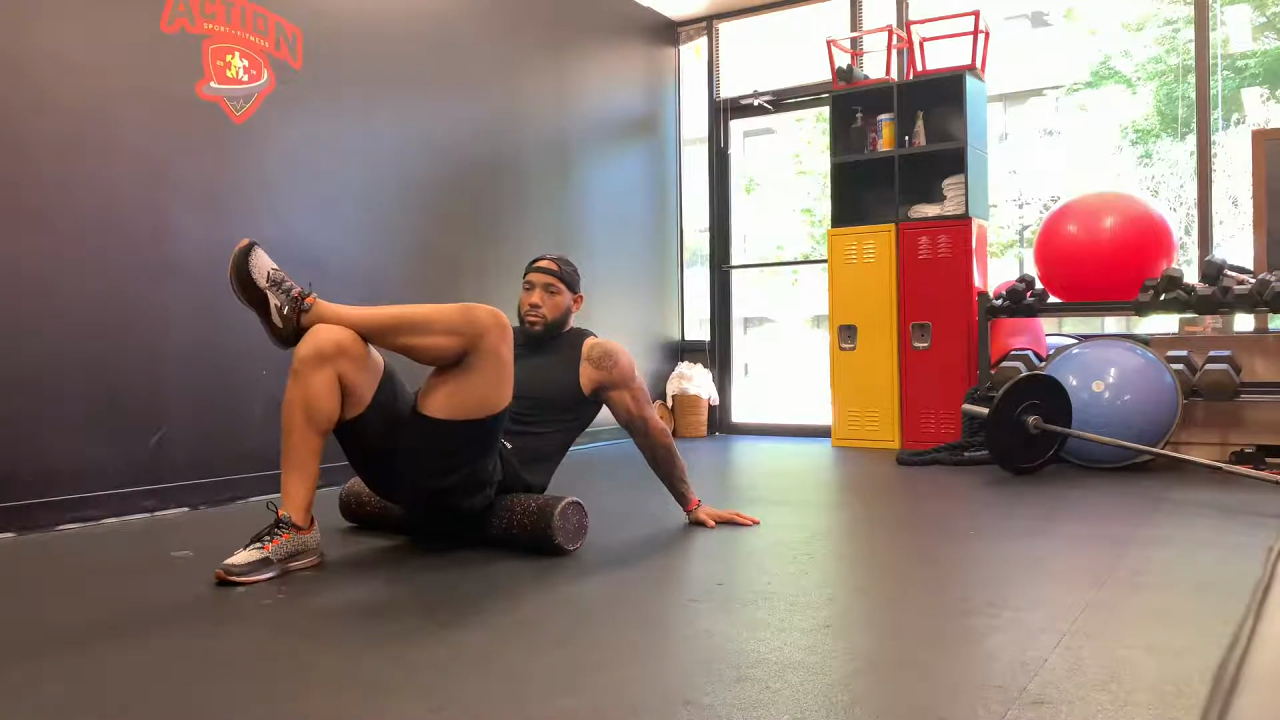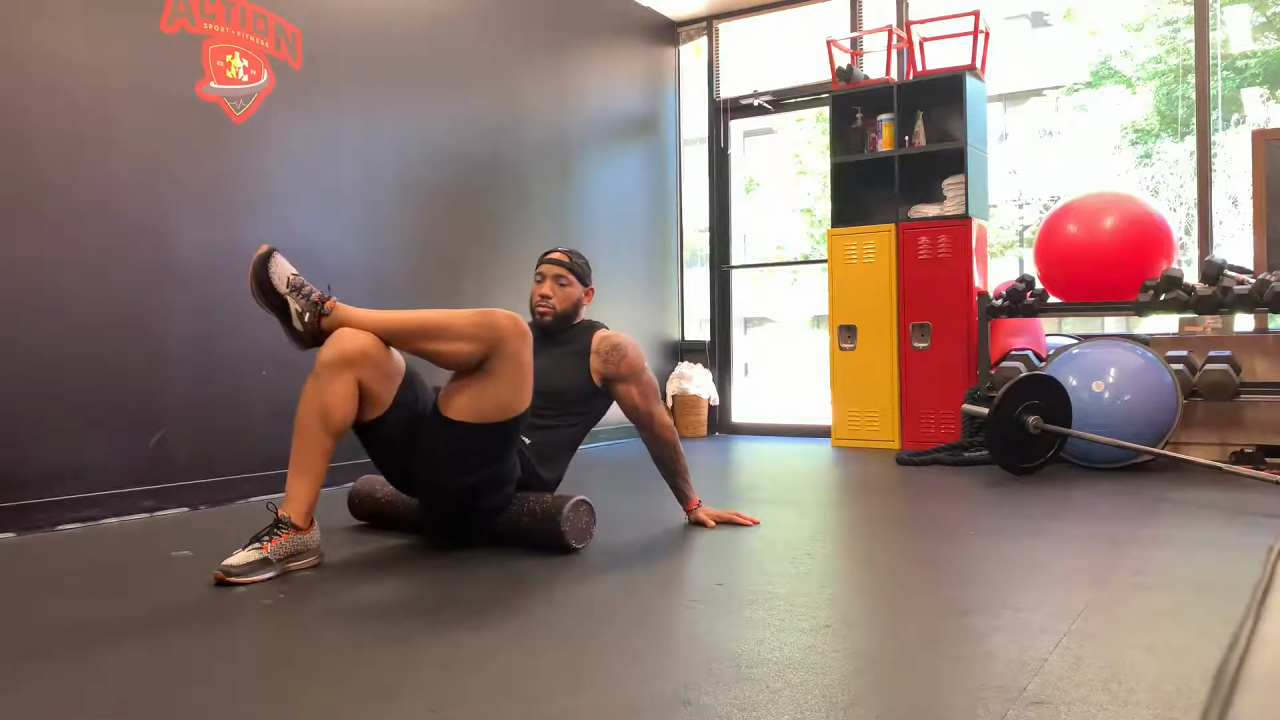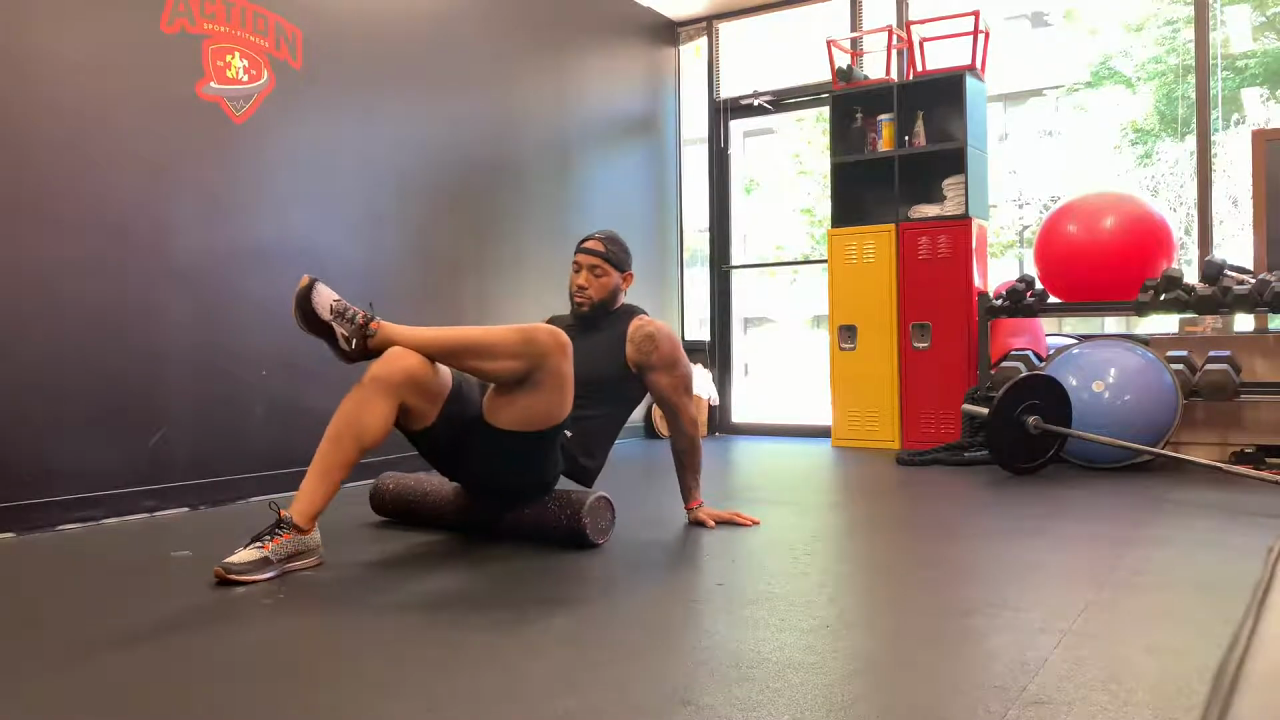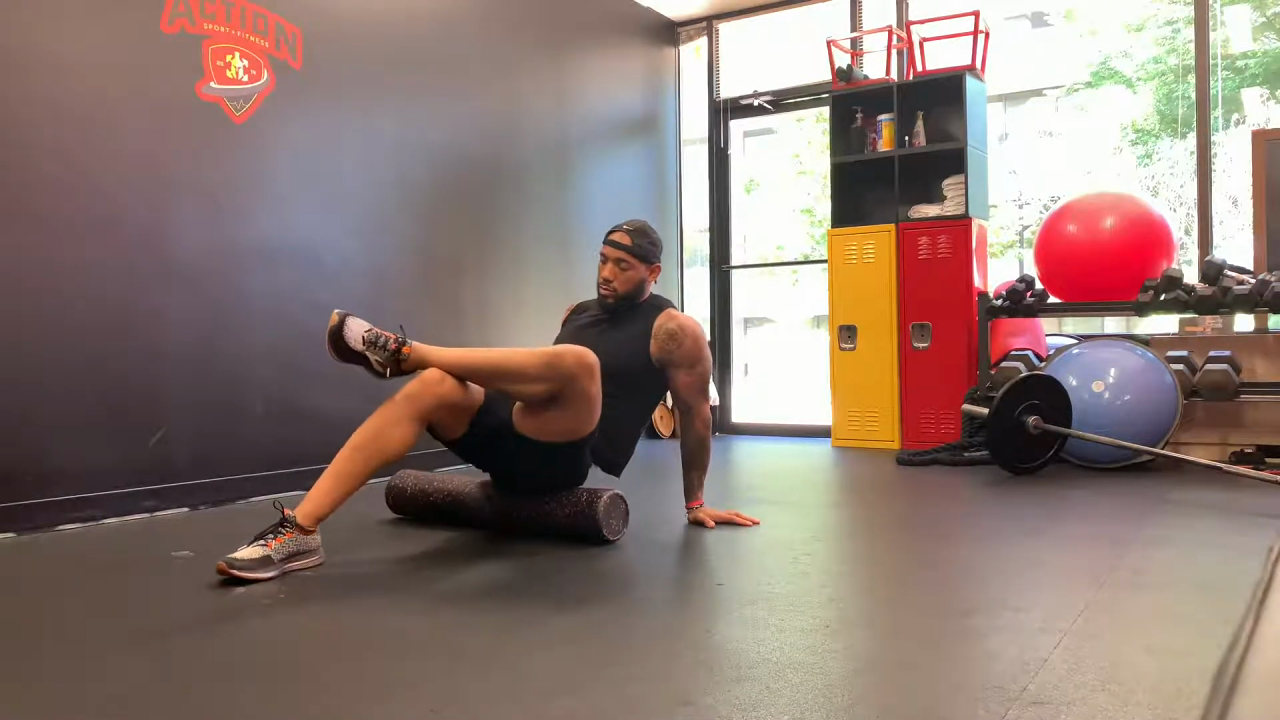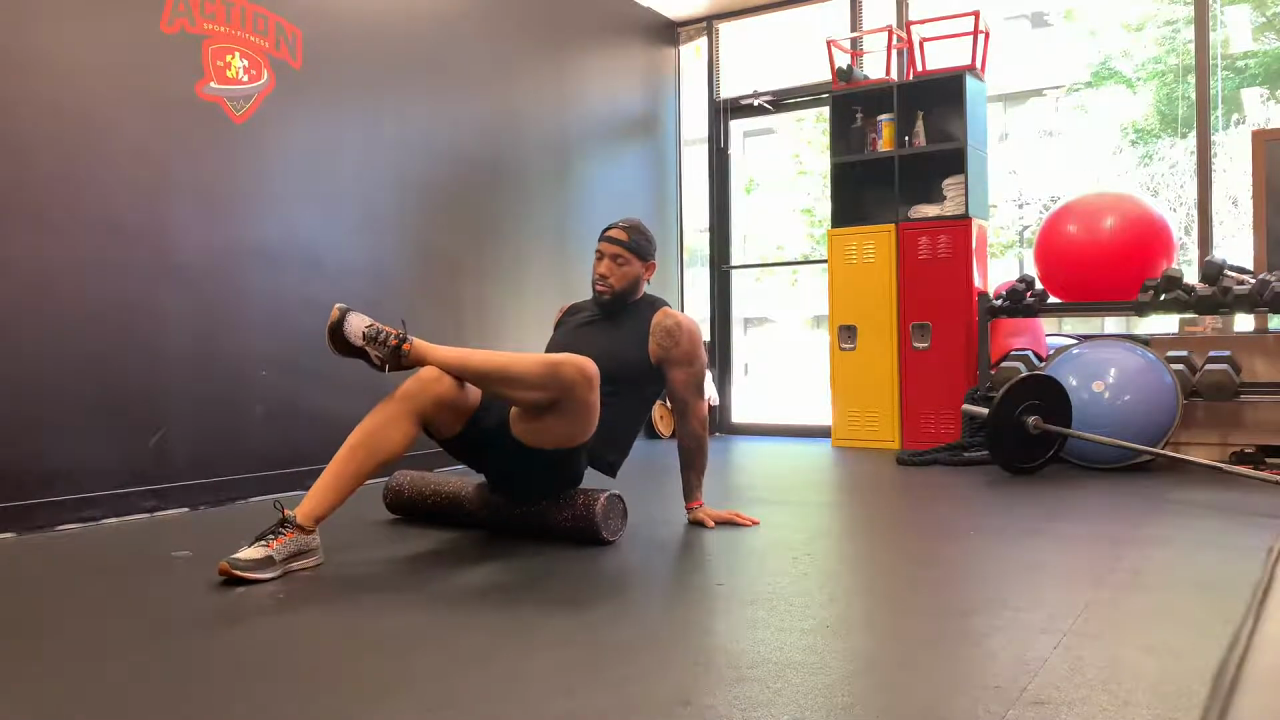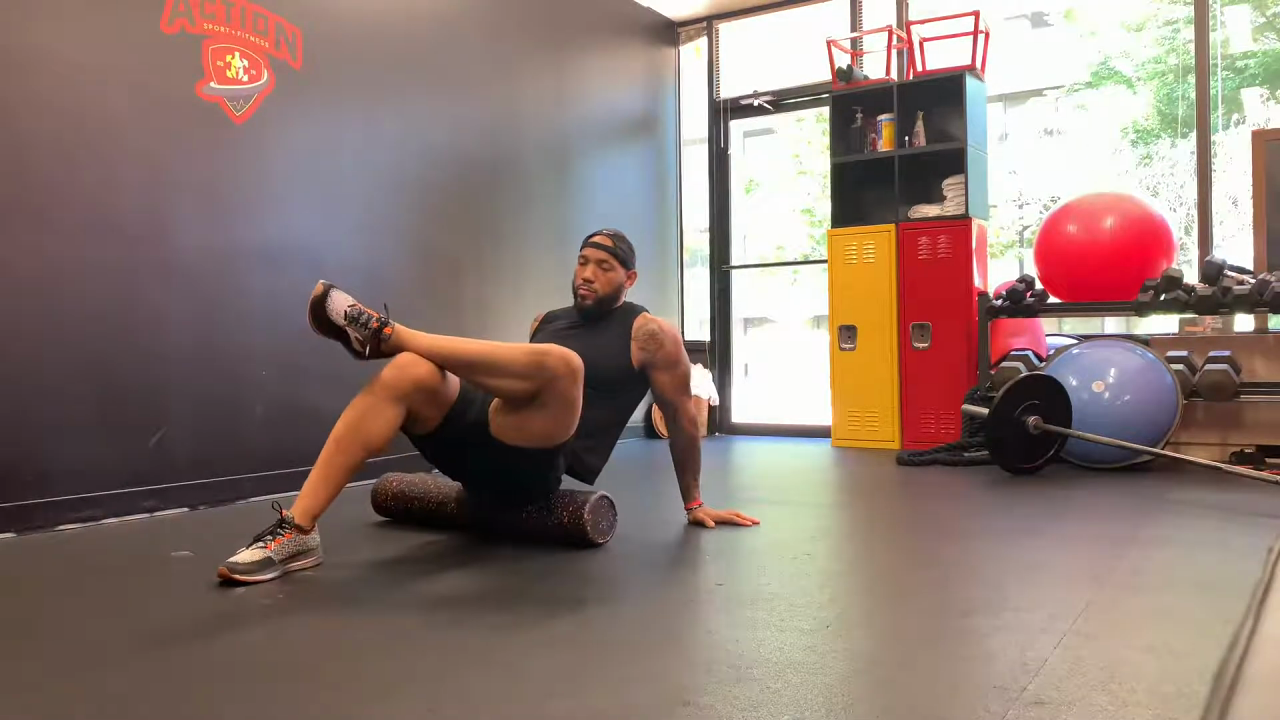
dt=0.5s
person 1, frame 1
left shoulder: (598, 358)
right shoulder: (505, 344)
left elbow: (649, 429)
left wrist: (691, 504)
left hip: (466, 475)
right hip: (410, 456)
left knee: (484, 323)
right knee: (326, 344)
left ankle: (303, 308)
right ankle: (294, 530)
person 1, frame 2
left shoulder: (608, 349)
right shoulder: (517, 347)
left elbow: (657, 424)
left wrist: (691, 503)
left hip: (484, 473)
right hip: (430, 449)
left knee: (504, 327)
right knee: (348, 350)
left ankle: (323, 312)
right ankle: (295, 530)
person 1, frame 3
left shoulder: (645, 336)
right shoulder: (557, 323)
left elbow: (683, 415)
left wrist: (693, 502)
left hip: (530, 461)
right hip: (480, 442)
left knee: (548, 344)
right knee: (399, 368)
left ankle: (372, 330)
right ankle: (296, 530)
person 1, frame 4
left shoulder: (673, 330)
right shoulder: (579, 313)
left elbow: (695, 415)
left wrist: (695, 503)
left hip: (560, 458)
right hip: (512, 431)
left knee: (578, 361)
right knee: (431, 388)
left ankle: (406, 350)
right ankle: (300, 530)
person 1, frame 5
left shoulder: (668, 328)
right shoulder: (571, 314)
left elbow: (692, 413)
left wrist: (695, 503)
left hip: (557, 460)
right hip: (507, 429)
left knee: (577, 370)
right knee: (428, 385)
left ankle: (406, 346)
right ankle: (300, 530)
person 1, frame 6
left shoulder: (649, 335)
right shoulder: (548, 321)
left elbow: (681, 417)
left wrist: (693, 503)
left hip: (534, 463)
right hip: (482, 438)
left knee: (562, 363)
right knee: (407, 373)
left ankle: (387, 333)
right ankle: (297, 531)
